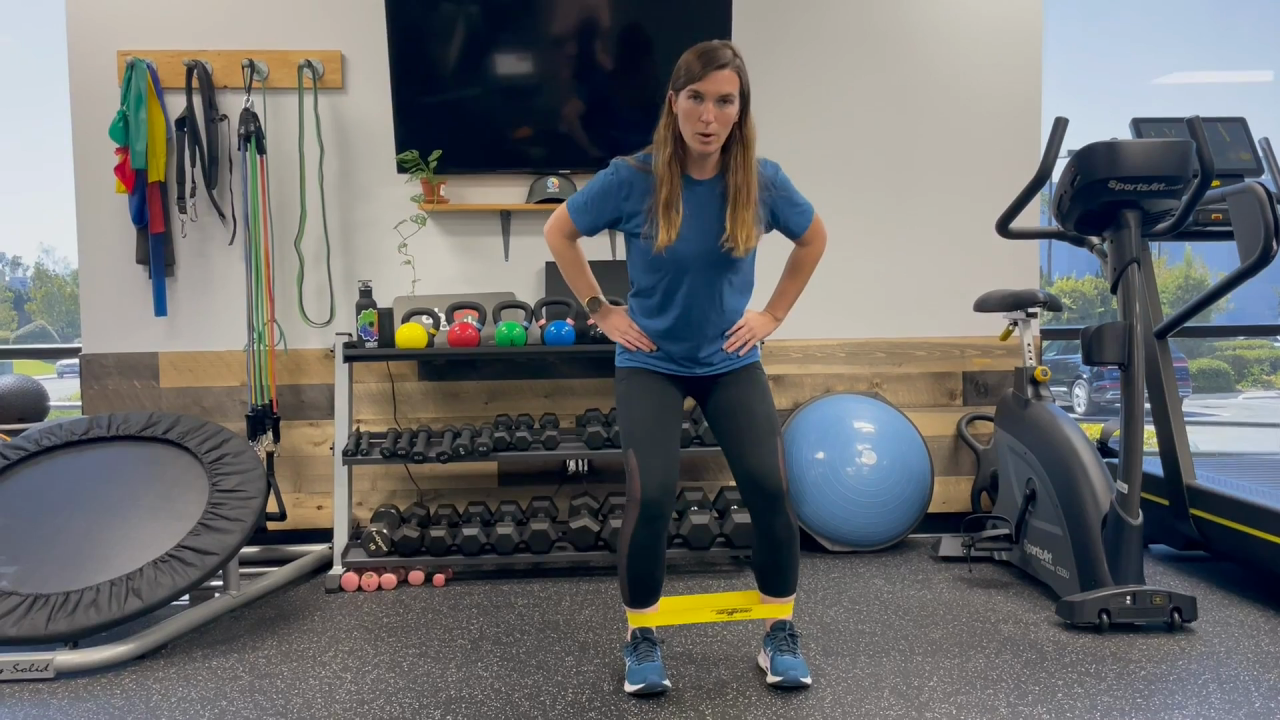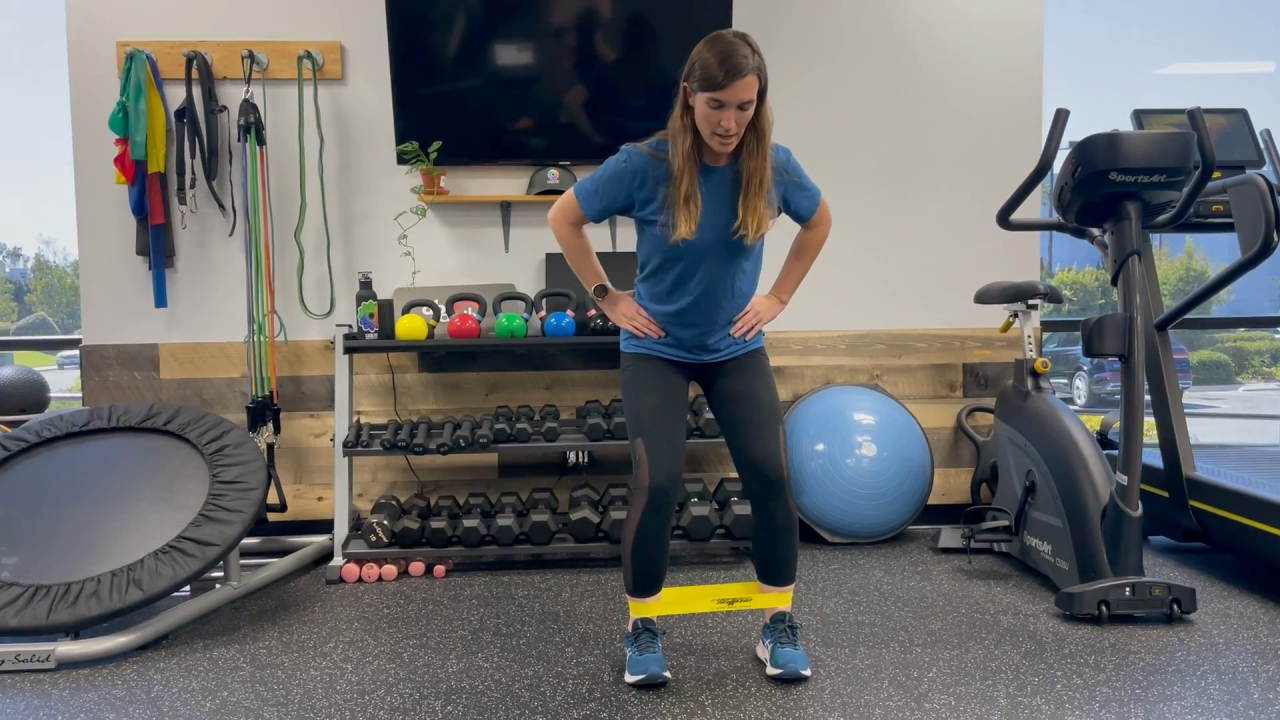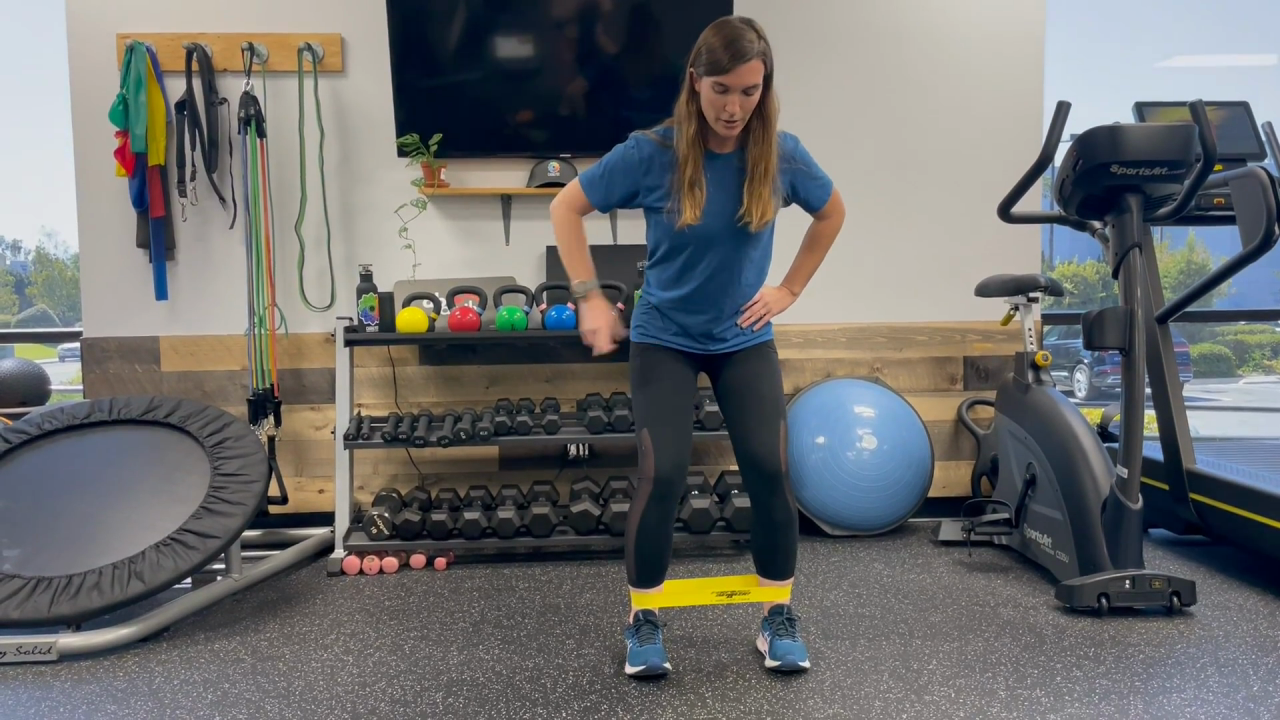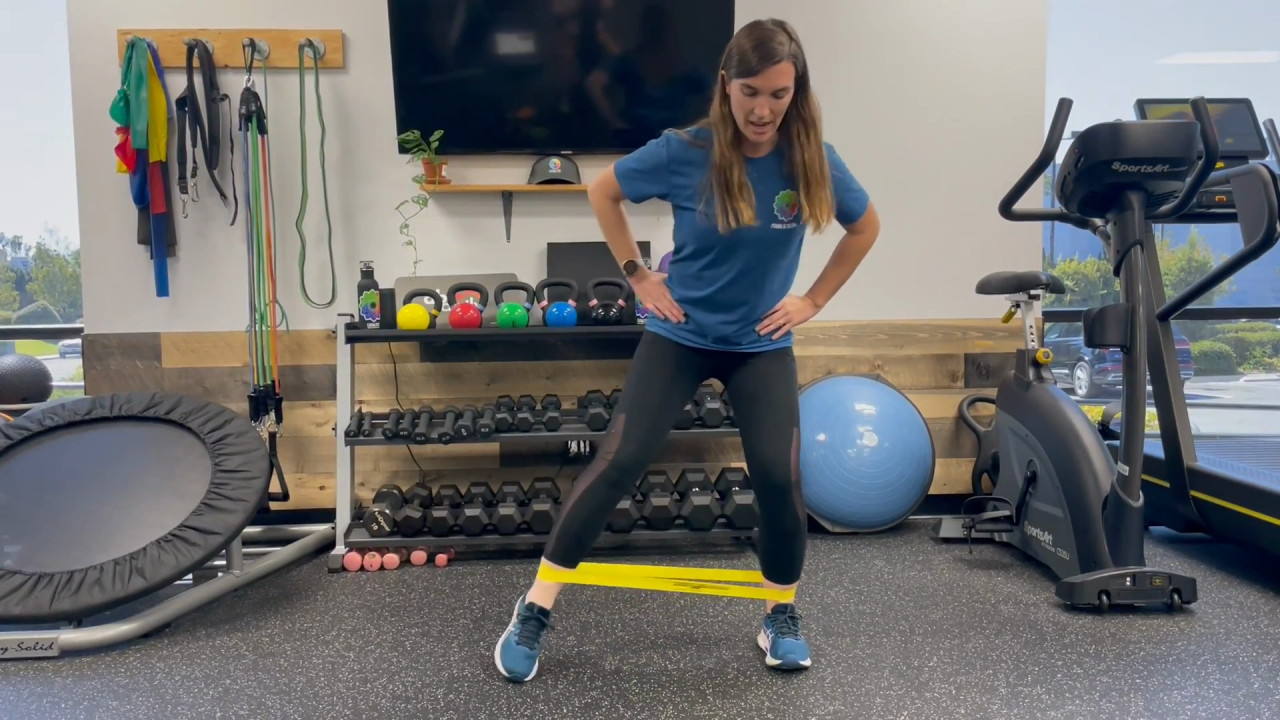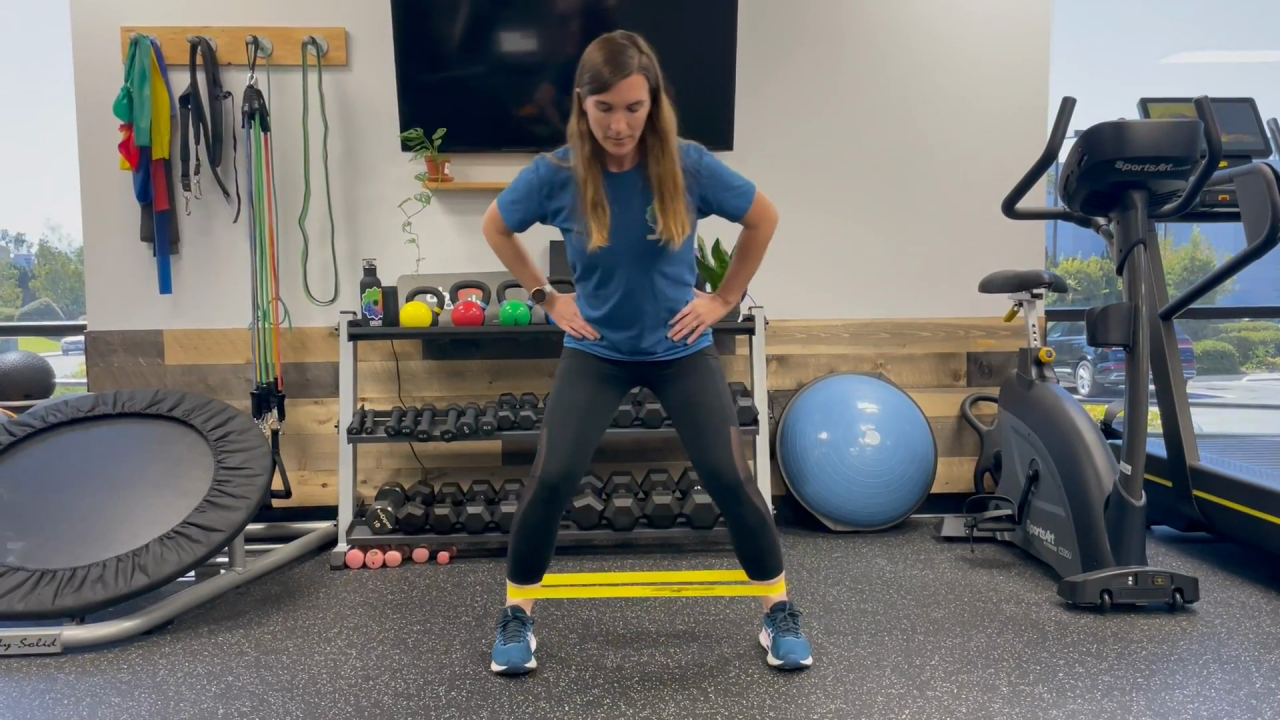
dt=1s
person 1, frame 1
left shoulder: (762, 181)
right shoulder: (631, 179)
left elbow: (813, 238)
right elbow: (558, 231)
left wrist: (774, 313)
right wrist: (599, 310)
left hip: (732, 361)
right hip: (649, 362)
left knee: (769, 489)
right knee: (650, 495)
left ankle: (781, 633)
right ankle: (641, 638)
person 1, frame 2
left shoulder: (772, 166)
right shoulder: (643, 165)
left elbow: (818, 221)
right elbow: (563, 218)
left wrist: (778, 296)
right wrist: (606, 297)
left hip: (737, 347)
right hip: (657, 348)
left knee: (771, 476)
right knee: (658, 483)
left ankle: (779, 625)
right ankle: (642, 628)
person 1, frame 3
left shoulder: (781, 155)
right shoulder: (651, 152)
left elbow: (830, 214)
right elbow: (567, 209)
left wrist: (790, 286)
right wrist: (590, 298)
left hip: (745, 340)
right hip: (665, 337)
left knee: (769, 470)
right knee: (662, 475)
left ankle: (778, 616)
right ankle: (642, 620)
person 1, frame 4
left shoulder: (813, 163)
right shoulder: (684, 152)
left elbow: (866, 226)
right elbow: (602, 192)
left wrist: (813, 299)
right wrist: (637, 275)
left hip: (761, 344)
right hip: (677, 335)
left knee: (778, 477)
right knee: (619, 463)
left ankle: (781, 616)
right ankle: (535, 608)
person 1, frame 5
left shoulder: (687, 165)
right shoulder: (554, 175)
left elbow: (763, 218)
right elbow: (495, 229)
left wrist: (724, 299)
right wrist: (547, 297)
left hip: (680, 347)
right hip: (594, 350)
left knee: (729, 477)
right knee: (552, 478)
left ankle: (780, 610)
right ankle: (516, 614)
